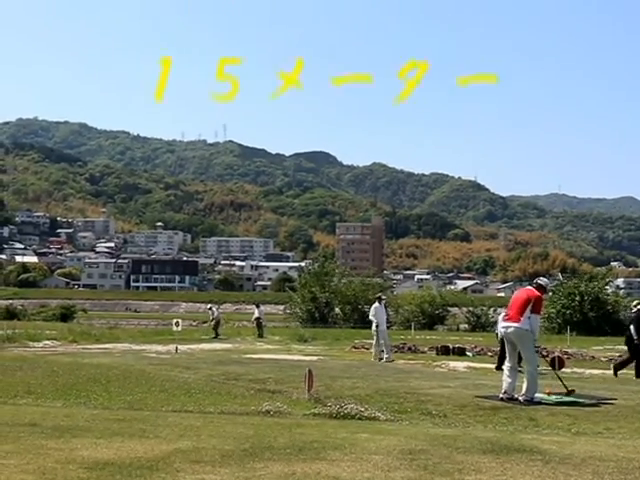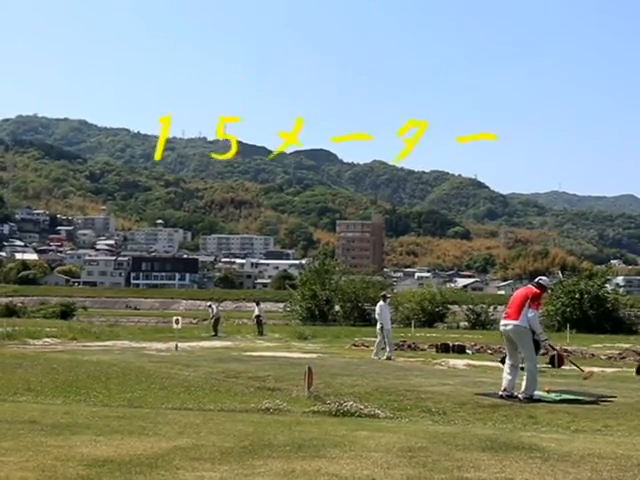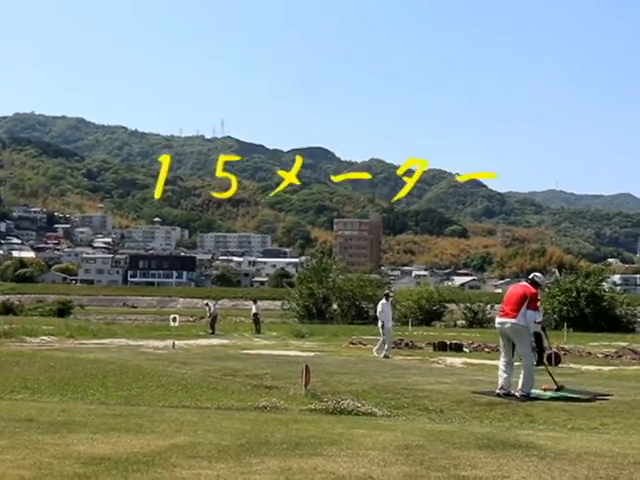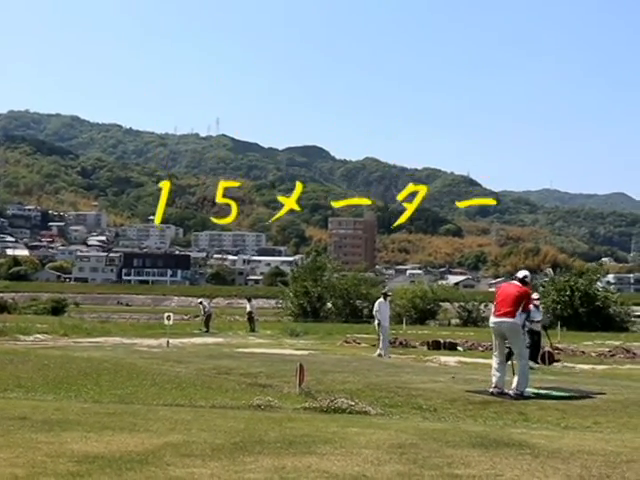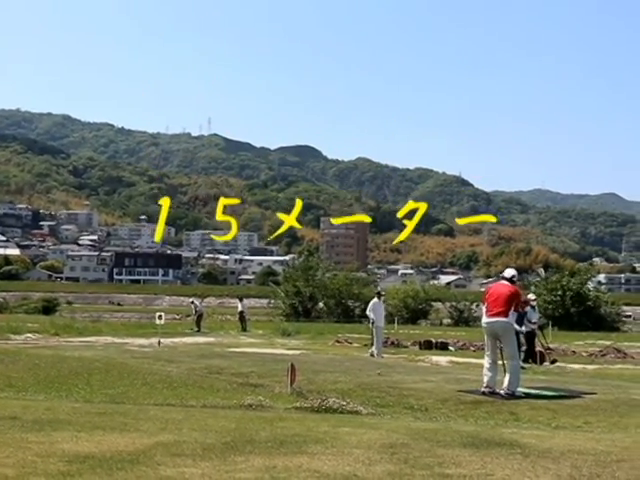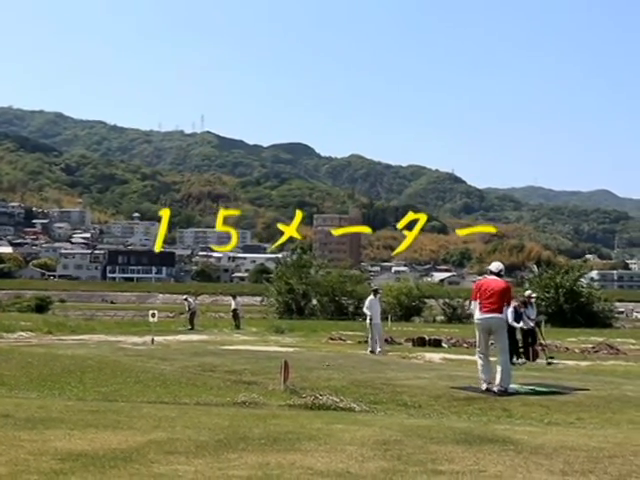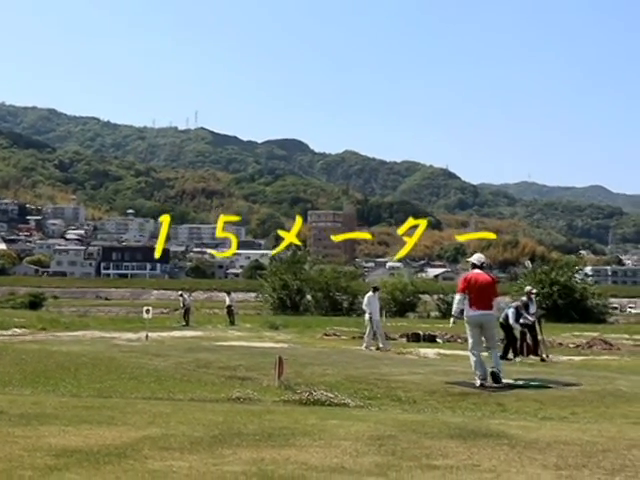
dt=0.3s
person 1, frame 1
left shoulder: (519, 291)
right shoulder: (537, 296)
right elbow: (534, 321)
right wrist: (535, 340)
left hip: (505, 327)
right hip: (519, 329)
left knee: (510, 362)
right knee: (531, 364)
left ankle: (506, 393)
right ankle: (527, 396)
person 1, frame 2
left shoulder: (521, 290)
right shoulder: (535, 293)
right elbow: (532, 316)
left wrist: (534, 334)
right wrist: (541, 335)
left hip: (505, 324)
right hip: (518, 326)
left knee: (511, 360)
right knee: (530, 361)
left ankle: (506, 390)
right ankle: (526, 393)
person 1, frame 3
left shoulder: (513, 287)
right shoulder: (532, 292)
right elbow: (530, 317)
right wrist: (530, 334)
left hip: (500, 322)
right hip: (515, 324)
left knee: (506, 358)
right knee: (527, 359)
left ankle: (503, 388)
right ankle: (524, 391)
person 1, frame 4
left shoulder: (501, 287)
right shoulder: (525, 292)
right elbow: (523, 314)
right wrist: (520, 328)
left hip: (495, 322)
right hip: (511, 323)
left knee: (498, 356)
right knee: (522, 358)
left ankle: (496, 387)
right ankle: (518, 389)
person 1, frame 5
left shoulder: (490, 288)
right shoulder: (515, 291)
right elbow: (514, 313)
left hip: (488, 323)
right hip: (504, 324)
left knee: (490, 356)
right knee: (513, 359)
left ankle: (488, 386)
right ankle: (509, 389)
person 1, frame 6
left shoulder: (480, 283)
right shoulder: (506, 285)
left elbow: (474, 304)
right elbow: (507, 306)
left wrist: (476, 320)
left hip: (481, 320)
right hip: (498, 320)
left knee: (482, 353)
right knee: (503, 354)
left ankle: (486, 383)
right ankle: (501, 386)
person 1, frame 7
left shoulder: (466, 277)
right shoulder: (491, 279)
left elbow: (459, 297)
right elbow: (495, 301)
left wrist: (454, 315)
right wrist: (493, 319)
left hip: (472, 315)
right hip: (488, 315)
left knee: (474, 349)
right knee: (492, 345)
left ankle: (481, 378)
right ankle: (495, 369)
